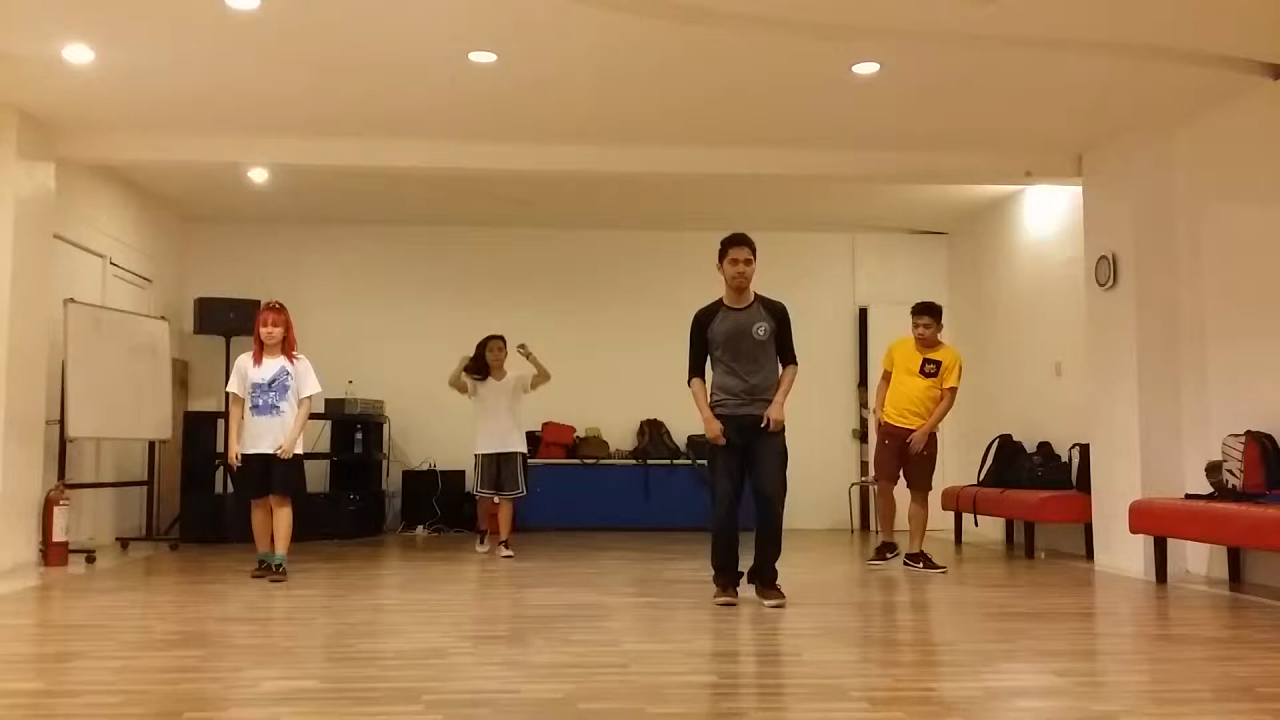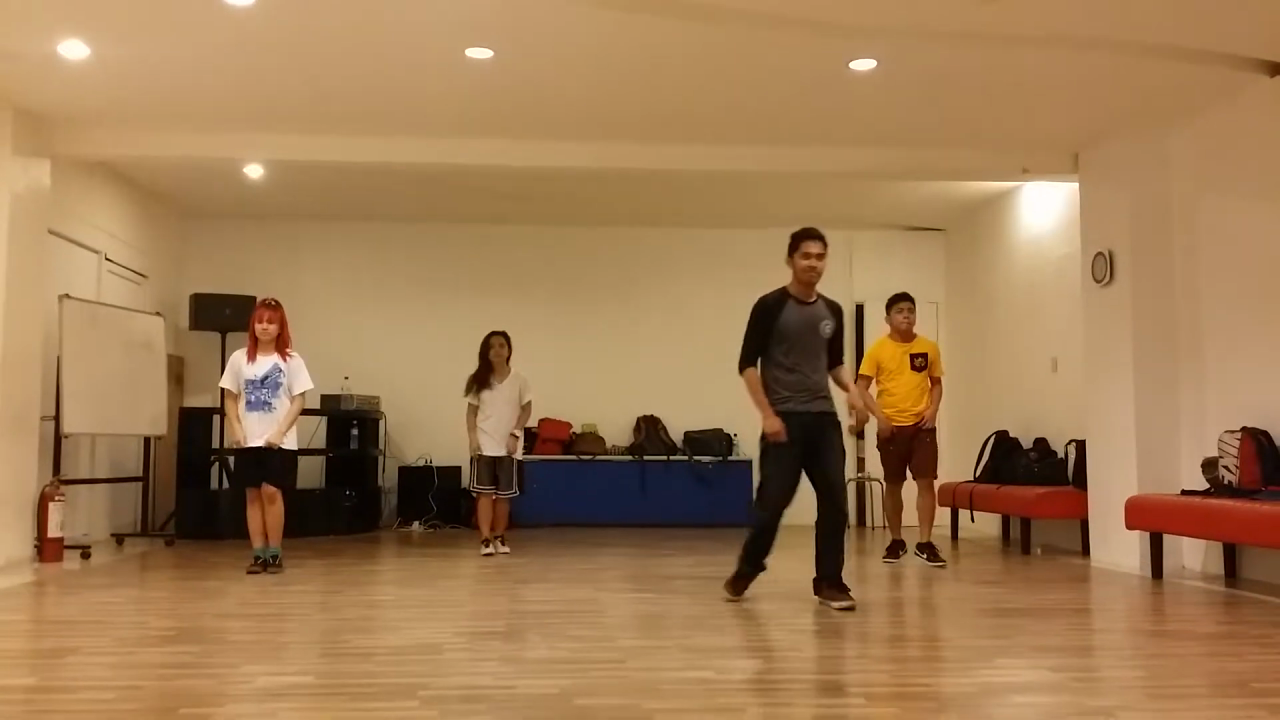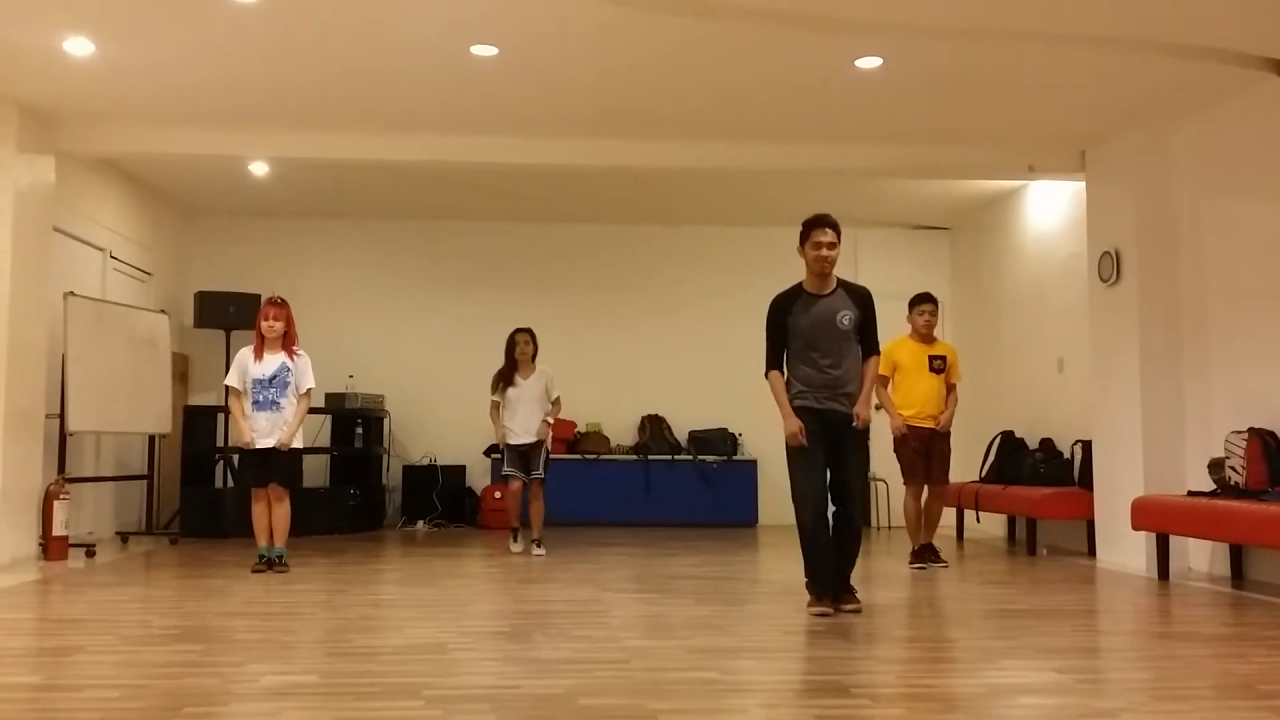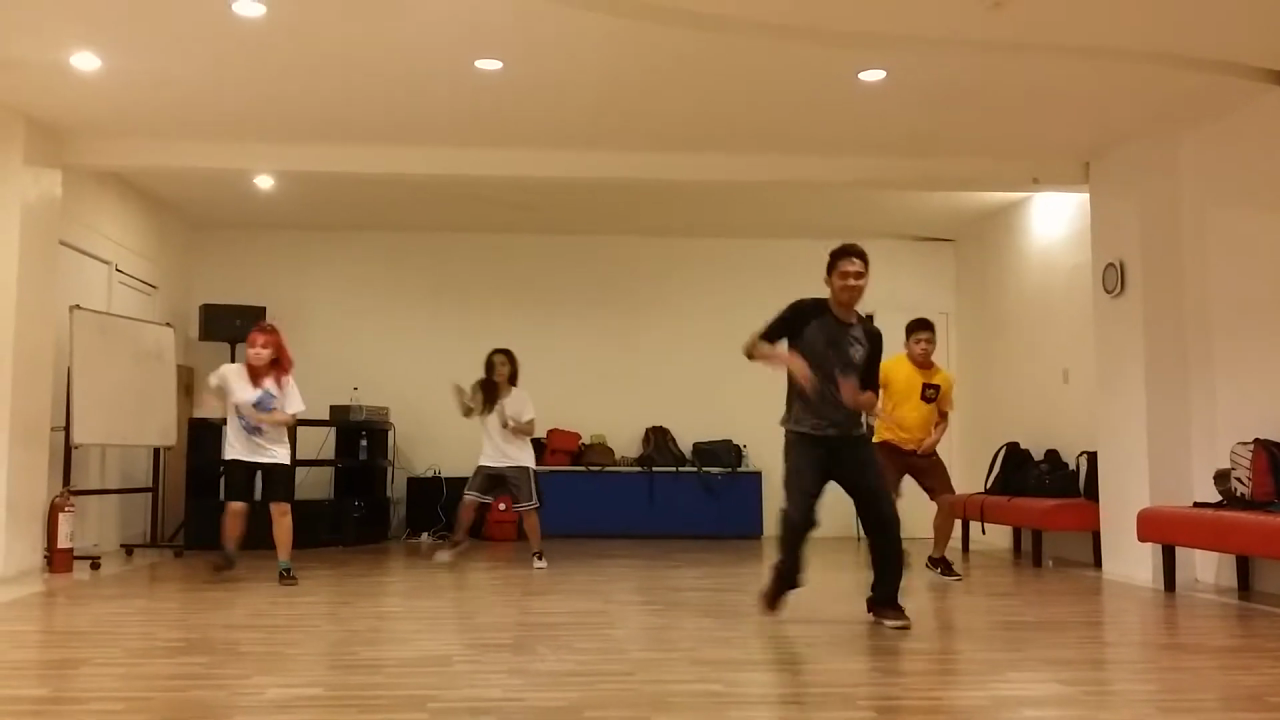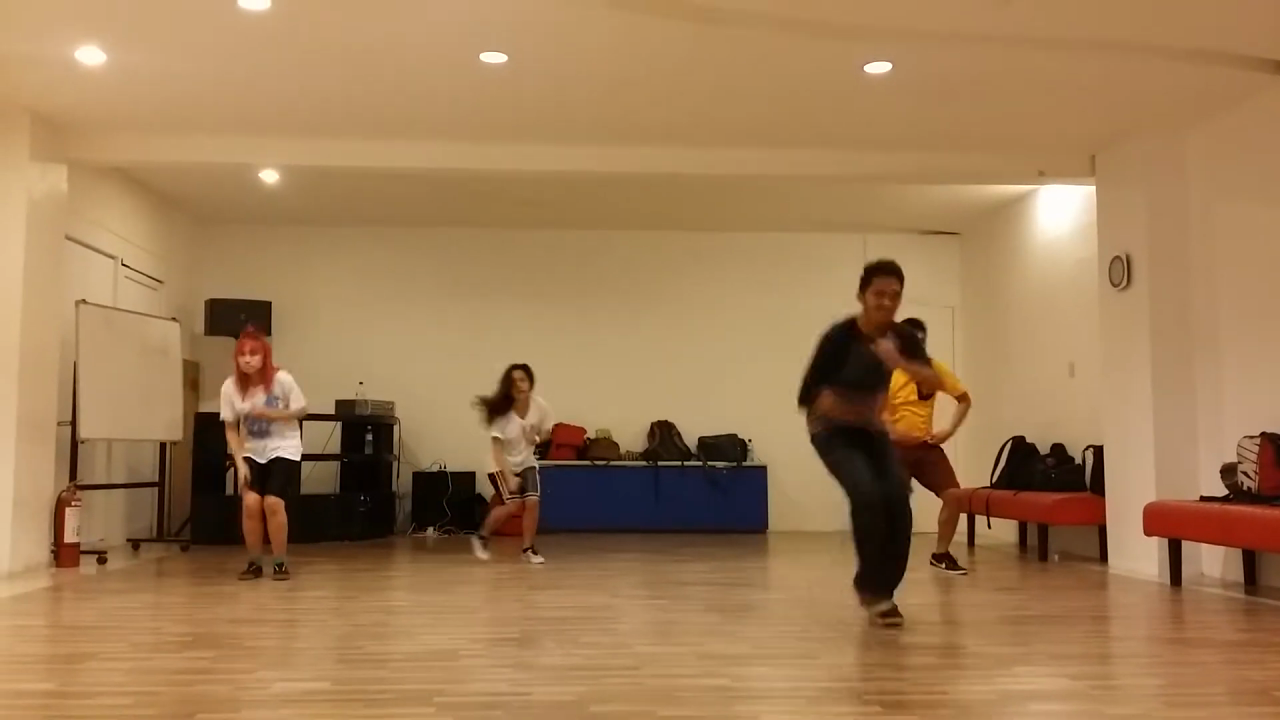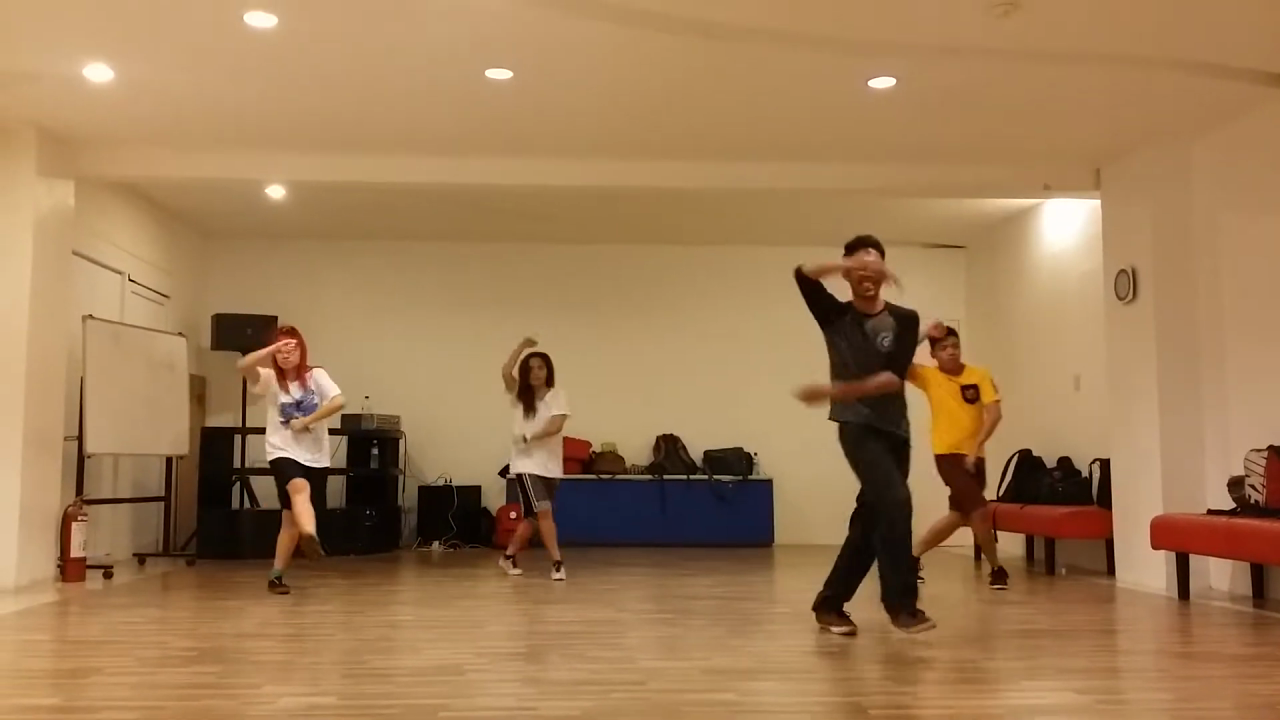
dt=0.7s
person 1, frame 1
left shoulder: (774, 312)
right shoulder: (706, 318)
left elbow: (789, 363)
right elbow: (695, 374)
left wrist: (778, 401)
right wrist: (707, 416)
left hip: (765, 420)
right hip: (725, 421)
left knee: (771, 497)
right knee: (724, 502)
left ankle: (765, 578)
right ankle: (725, 580)
person 1, frame 2
left shoulder: (832, 311)
right shoulder: (770, 306)
right elbow: (747, 364)
left wrist: (851, 390)
right wrist: (767, 413)
left hip: (823, 417)
right hip: (783, 417)
left knee: (835, 499)
right knee: (774, 497)
left ankle: (830, 582)
right ankle: (745, 570)
person 1, frame 3
left shoulder: (858, 298)
right shoulder: (784, 305)
left elbow: (871, 353)
right elbow: (773, 366)
left wrist: (865, 400)
right wrist: (787, 414)
left hip: (850, 415)
right hip: (806, 416)
left knee: (852, 503)
right knee: (810, 503)
left ankle: (842, 584)
right ankle: (820, 588)
person 1, frame 4
left shoulder: (869, 335)
right shoulder: (804, 313)
left elbow: (871, 397)
right elbow: (754, 348)
left wrist: (859, 399)
right wrist: (787, 358)
left hip: (851, 440)
right hip: (804, 437)
left knee: (883, 517)
right knee: (798, 515)
left ankle: (885, 600)
right ankle: (783, 579)
person 1, frame 5
left shoulder: (902, 336)
right shoulder: (839, 336)
left elbow: (930, 379)
right elbow: (808, 399)
left wrist: (900, 362)
right wrist: (863, 413)
left hip: (873, 431)
right hip: (833, 431)
left knee: (897, 506)
right knee: (868, 495)
left ankle: (883, 588)
right ankle: (870, 584)
person 1, frame 6
left shoulder: (905, 319)
right shoulder: (835, 315)
left elbow: (894, 379)
right elbow: (803, 276)
left wrist: (836, 390)
right wrist: (852, 267)
left hip: (895, 431)
right hip: (857, 427)
left knee: (870, 522)
right knee: (894, 502)
left ankle: (830, 604)
right ankle: (902, 604)
person 2, frame 1
left shoulder: (298, 363)
right shoulder: (244, 362)
left elbow: (305, 404)
right elbow: (236, 404)
left wrist: (292, 439)
right wrist: (232, 442)
left hip: (284, 445)
right hip: (252, 445)
left knee: (281, 500)
right knee: (258, 501)
left ankle: (280, 562)
right ankle: (263, 559)
person 2, frame 2
left shoulder: (291, 360)
right shoulder: (239, 358)
left elbow: (298, 400)
right elbow: (230, 399)
left wrist: (280, 432)
right wrist: (235, 430)
left hip: (279, 441)
right hip: (247, 440)
left knee: (271, 492)
right knee: (253, 494)
left ankle: (275, 552)
right ankle: (258, 554)
person 2, frame 3
left shoulder: (298, 358)
right shoulder: (245, 356)
left elbow: (304, 399)
right elbow: (234, 397)
left wrist: (291, 431)
right wrist: (242, 429)
left hip: (285, 439)
right hip: (254, 439)
left knee: (279, 492)
right knee: (259, 494)
left ankle: (279, 553)
right ankle: (263, 553)
person 2, frame 4
left shoulder: (283, 380)
right shoulder: (230, 372)
left elbow: (290, 418)
right elbow: (212, 384)
left wrist: (260, 417)
left hip: (275, 453)
right hip: (239, 452)
left knee: (280, 508)
right knee: (235, 507)
left ankle: (285, 567)
right ankle: (228, 554)
person 2, frame 5
left shoulder: (281, 380)
right shoulder: (231, 386)
left elbow: (301, 411)
right elbow: (229, 429)
left wrist: (270, 415)
right wrist: (239, 462)
left hip: (283, 451)
right hip: (250, 453)
left knee: (273, 504)
right knee: (250, 506)
left ankle: (280, 563)
right ankle: (254, 562)
person 2, frame 6
left shoulder: (316, 376)
right shoulder: (269, 379)
left elbow: (338, 402)
right elbow: (242, 366)
left wrist: (306, 421)
right wrist: (272, 349)
left hip: (315, 457)
right hip: (283, 453)
left knee: (291, 517)
right knee: (299, 488)
left ankle: (276, 575)
right ankle: (310, 537)
person 3, frame 1
left shoulder: (949, 357)
right shoulder: (897, 348)
left elbow: (948, 399)
right elbow: (885, 380)
left wrist: (925, 430)
right wrist: (878, 410)
left hip: (922, 433)
right hip: (891, 427)
left knee: (919, 492)
right knee: (883, 484)
left ankle: (915, 553)
right ankle: (886, 543)
person 3, frame 2
left shoulder: (929, 347)
right shoulder: (877, 349)
left elbow: (936, 383)
right elbow: (861, 387)
left wrist: (933, 409)
right wrist: (879, 416)
left hip: (922, 425)
right hip: (892, 427)
left knee: (926, 482)
right knee: (893, 485)
left ankle: (925, 543)
right ankle: (896, 541)
person 3, frame 3
left shoulder: (947, 352)
right shoulder: (895, 349)
left elbow: (951, 389)
right elbow: (881, 387)
left wrist: (950, 412)
right wrist: (894, 416)
left hip: (938, 429)
right hip: (908, 428)
left knee: (938, 488)
right knee: (914, 487)
left ankle: (927, 543)
right ankle: (917, 548)
person 3, frame 4
left shoulder: (943, 379)
right shoulder: (890, 366)
left elbow: (943, 417)
left wrist: (936, 437)
right wrist: (882, 417)
left hip: (922, 449)
right hip: (889, 446)
left knee: (947, 500)
left ankle: (938, 558)
person 3, frame 5
left shoulder: (937, 371)
left elbow: (965, 399)
left wrist: (950, 430)
right wrist: (891, 431)
left hip: (927, 445)
right hip: (895, 445)
left knee: (953, 495)
left ankle: (941, 554)
person 3, frame 6
left shoulder: (980, 376)
right shoulder: (928, 377)
left elbow: (995, 414)
left wrist: (975, 447)
right wrist: (925, 334)
left hip: (973, 457)
right hip: (948, 456)
left knee: (959, 516)
right knee: (980, 511)
left ankle: (912, 556)
right ankle: (996, 568)
person 4, frame 1
left shoulder: (517, 380)
right shoulder: (477, 382)
left elbow: (545, 376)
right elbow: (453, 383)
left wrist: (529, 356)
right wrist: (464, 364)
left hip: (512, 445)
right hip: (486, 446)
left knee: (507, 496)
right knee: (485, 495)
left ankle: (504, 542)
right ankle: (483, 531)
person 4, frame 2
left shoulder: (519, 380)
right shoulder: (478, 380)
left elbow: (526, 410)
right elbow: (471, 412)
left wrist: (515, 434)
right wrist: (472, 437)
left hip: (508, 446)
right hip: (483, 445)
left knee: (504, 495)
right knee: (485, 492)
left ankle: (499, 536)
right ankle: (486, 539)
person 4, frame 3
left shoulder: (545, 375)
right shoulder: (503, 377)
left elbow: (556, 404)
right elbow: (495, 407)
left wrist: (548, 421)
right wrist: (498, 427)
left hip: (537, 440)
right hip: (512, 440)
left knee: (535, 489)
right knee: (514, 487)
left ankle: (537, 539)
right ankle: (515, 530)
person 4, frame 4
left shoulder: (520, 396)
right shoulder: (481, 391)
left elbow: (529, 429)
right elbow: (467, 412)
left wrist: (510, 424)
right wrist: (461, 398)
left hip: (518, 460)
right hip: (489, 460)
left knee: (527, 508)
right knee: (468, 501)
left ankle: (537, 553)
right ankle: (457, 540)
person 4, frame 5
left shoulder: (539, 407)
right shoulder: (500, 413)
left elbow: (546, 432)
right elbow: (497, 448)
left wrist: (537, 438)
right wrist: (508, 476)
left hip: (527, 463)
right hip: (503, 465)
left knee: (533, 502)
right knee: (512, 503)
left ankle: (528, 548)
right ankle: (481, 536)
person 4, frame 6
left shoulder: (557, 395)
right shoulder: (518, 393)
left elbow: (557, 426)
right elbow: (505, 372)
left wrist: (528, 437)
right wrist: (522, 347)
left hip: (550, 466)
right hip: (525, 464)
left knee: (533, 517)
right knee: (544, 511)
left ankle: (509, 556)
right ankle: (557, 561)
